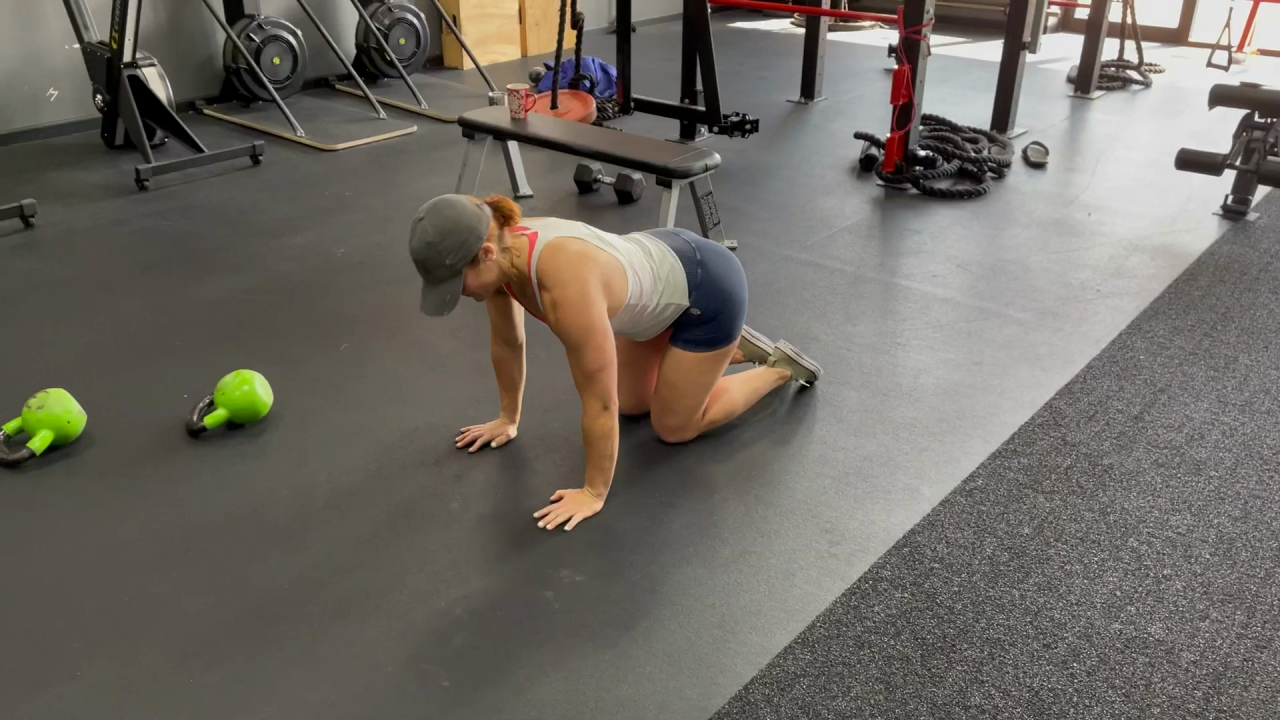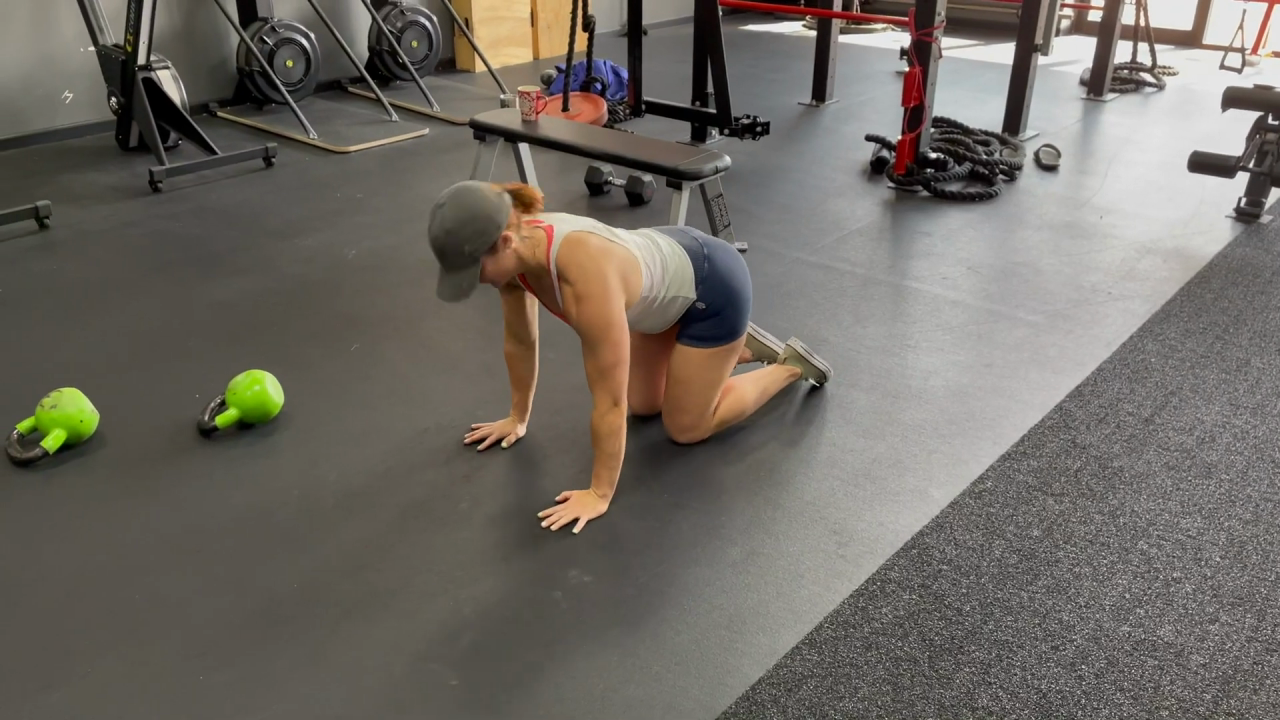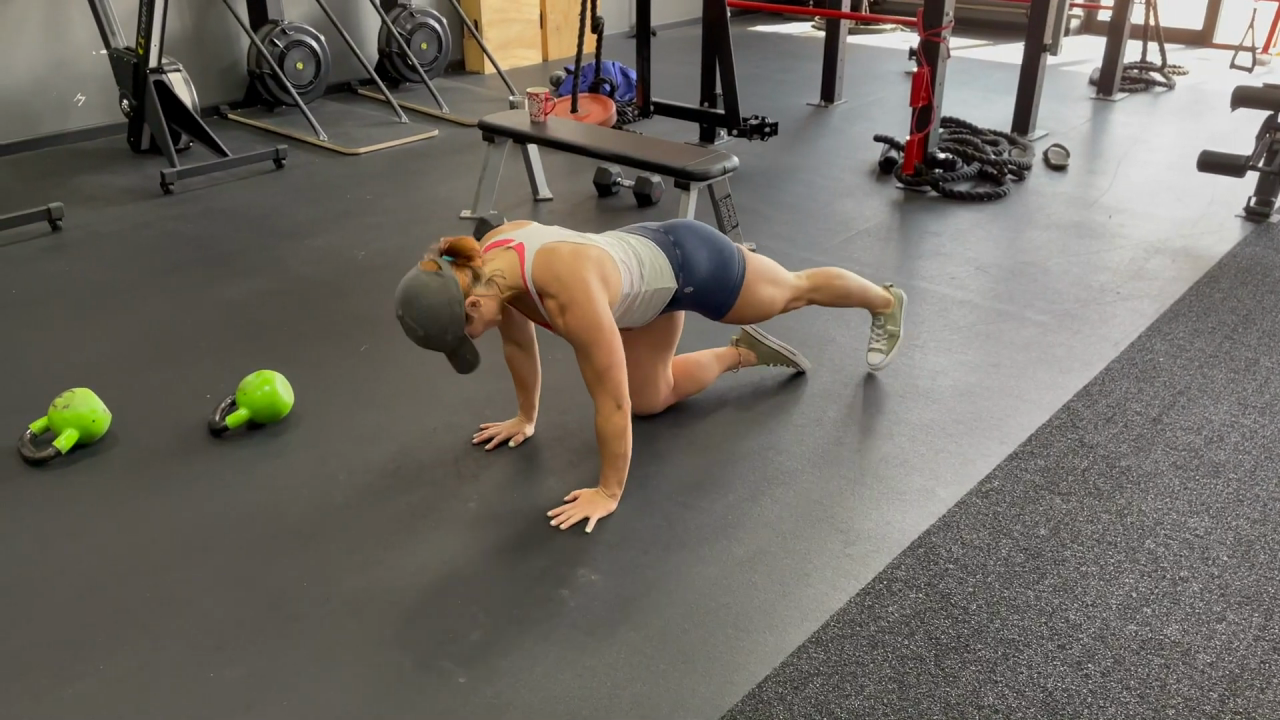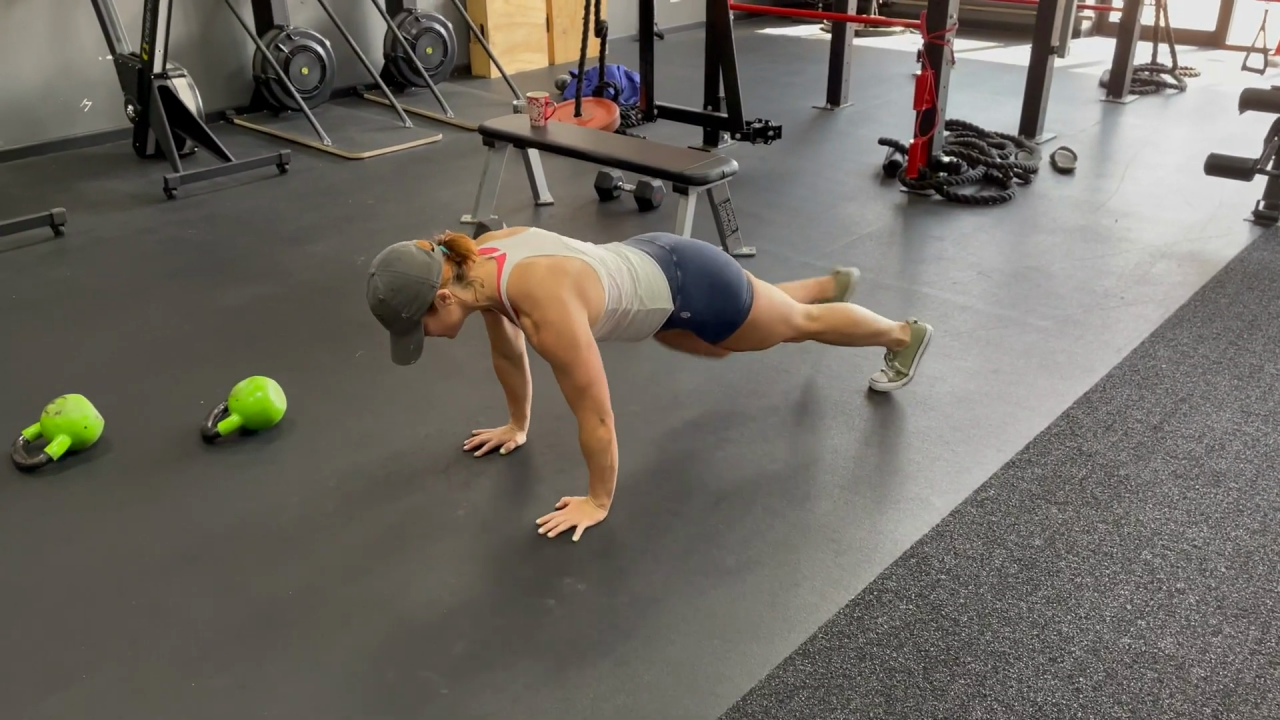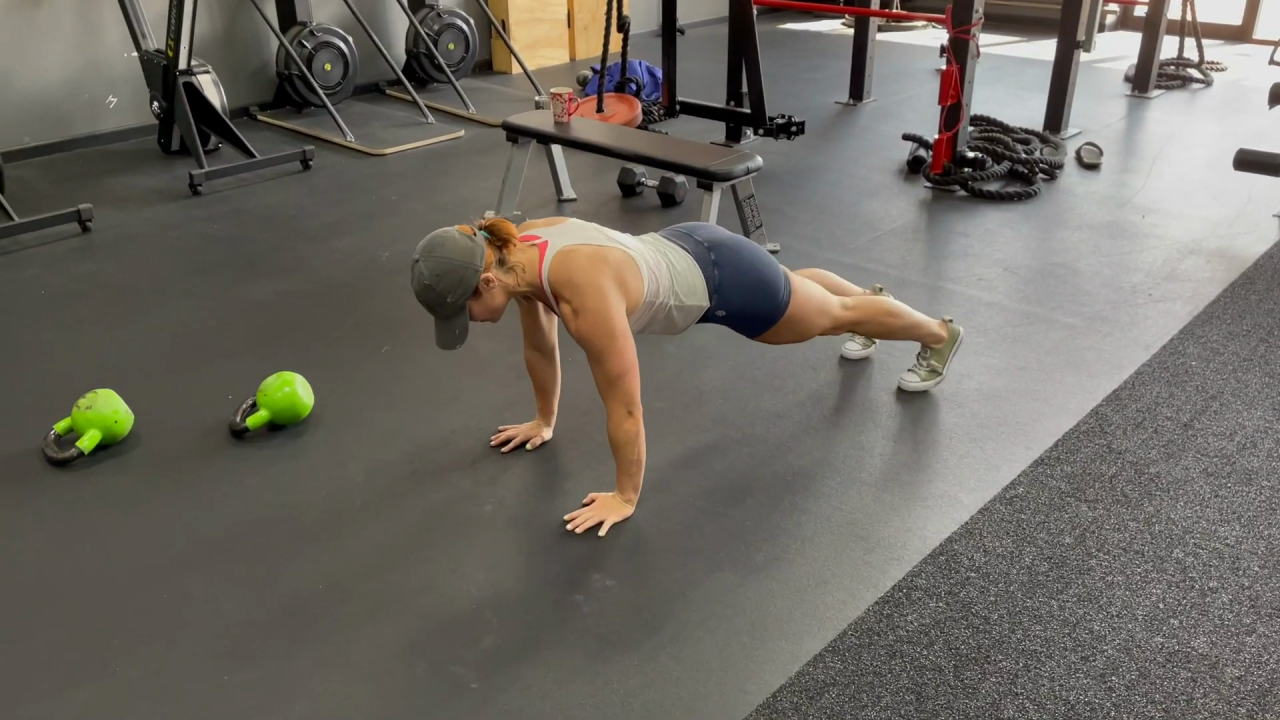
dt=1s
person 1, frame 1
left shoulder: (566, 286)
right shoulder: (498, 253)
left elbow: (598, 403)
right elbow: (507, 343)
left wrist: (593, 494)
right wrist: (507, 420)
left hip: (707, 289)
right hip: (662, 259)
left knee: (672, 426)
right knee: (632, 404)
left ankle: (779, 367)
right ankle: (733, 349)
person 1, frame 2
left shoulder: (585, 280)
right shoulder: (514, 245)
left elbow: (609, 400)
right elbow: (519, 339)
left wrist: (599, 493)
right wrist: (519, 418)
left hip: (713, 286)
right hip: (667, 268)
left knee: (686, 428)
right knee: (645, 404)
left ankle: (792, 365)
right ankle: (741, 347)
person 1, frame 3
left shoulder: (569, 293)
right shoulder: (486, 265)
left elbow: (611, 402)
right elbow: (519, 343)
left wrist: (609, 493)
right wrist: (525, 417)
left hip: (688, 264)
right hip: (643, 260)
left knee: (795, 290)
right knee: (650, 400)
left ankle: (886, 301)
right ankle: (743, 352)
person 1, frame 4
left shoulder: (544, 305)
right shoulder: (479, 264)
left elbow: (596, 415)
right elbow: (507, 353)
left wrist: (598, 502)
right wrist: (518, 425)
left hip: (688, 284)
right hip: (648, 259)
left knee: (800, 325)
right knee: (717, 346)
left ankle: (905, 334)
right ankle: (830, 282)
person 1, frame 5
left shoulder: (583, 292)
right shoulder: (520, 252)
left elbow: (625, 405)
right elbow: (539, 346)
left wrist: (626, 497)
right wrist: (544, 420)
left hip: (724, 281)
right hip: (687, 251)
left knee: (832, 317)
right knee: (797, 285)
left ankle: (939, 334)
right ankle: (868, 294)
